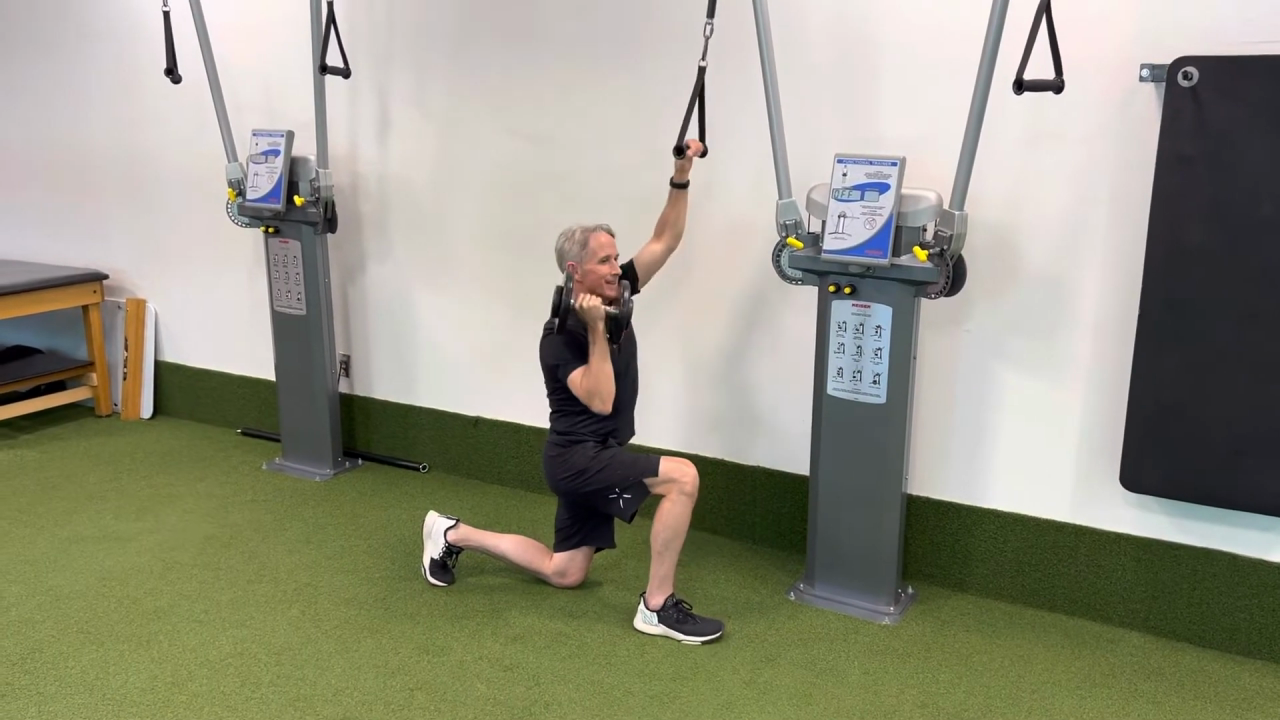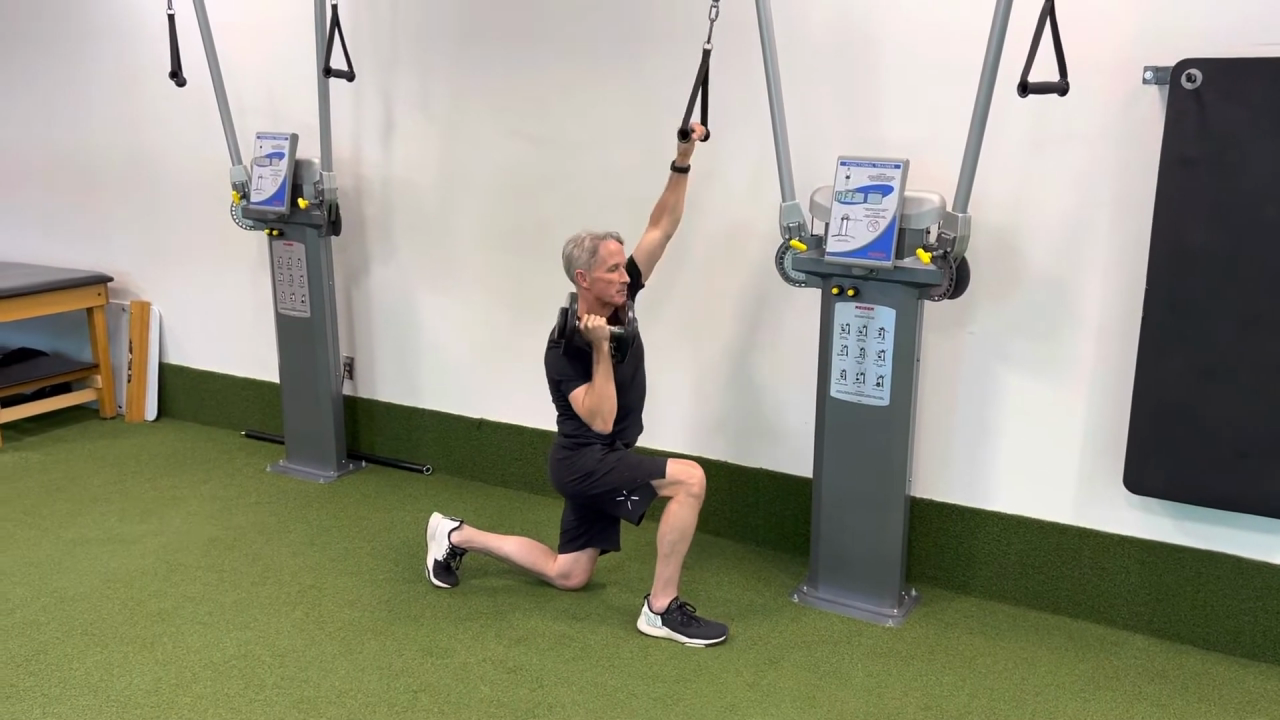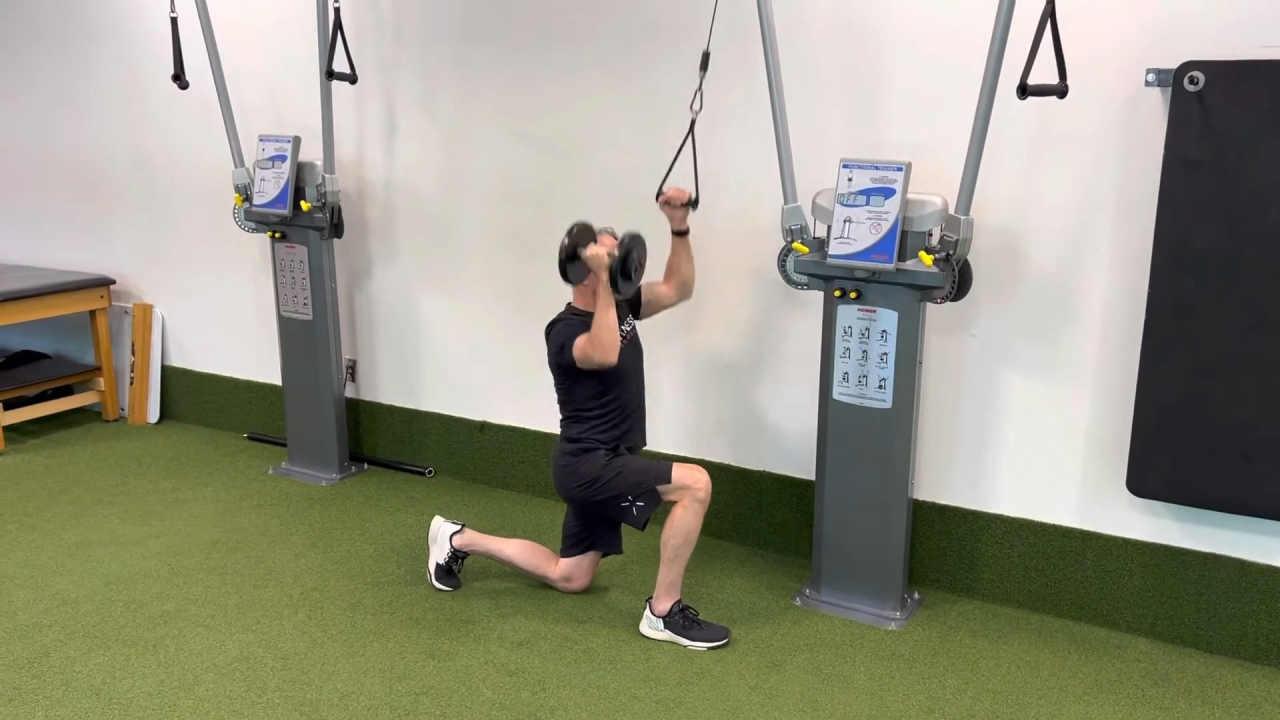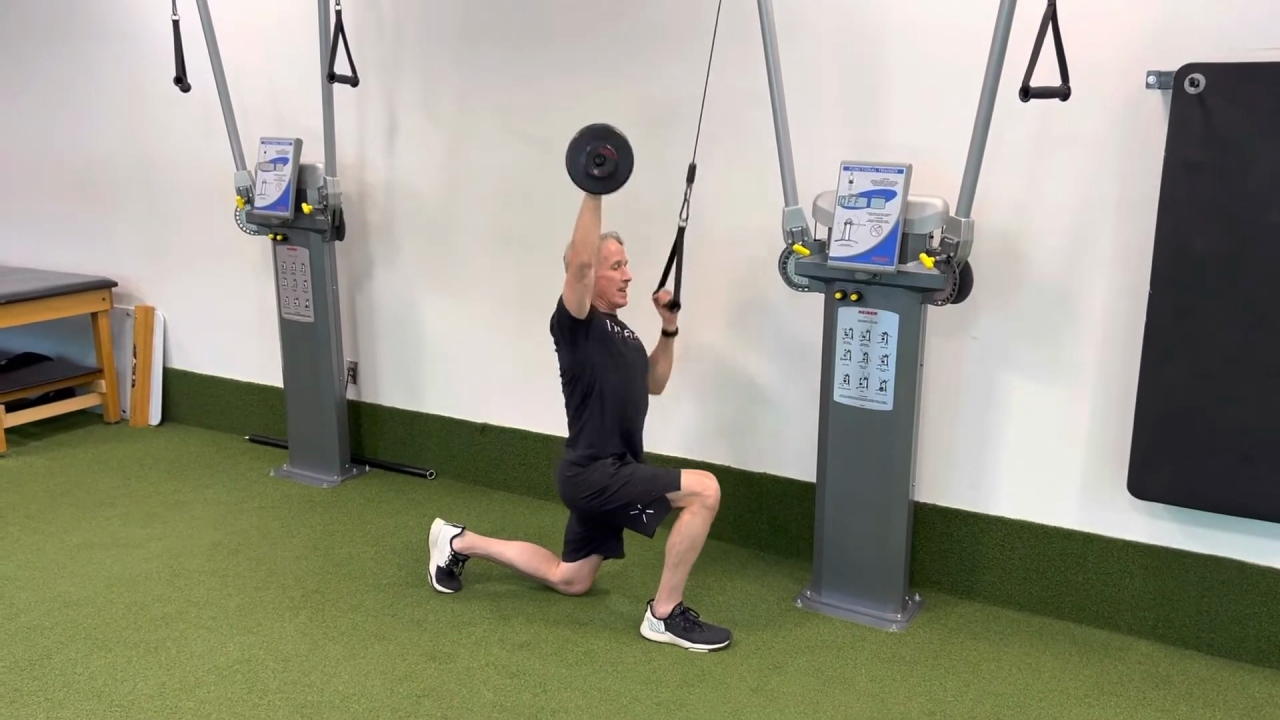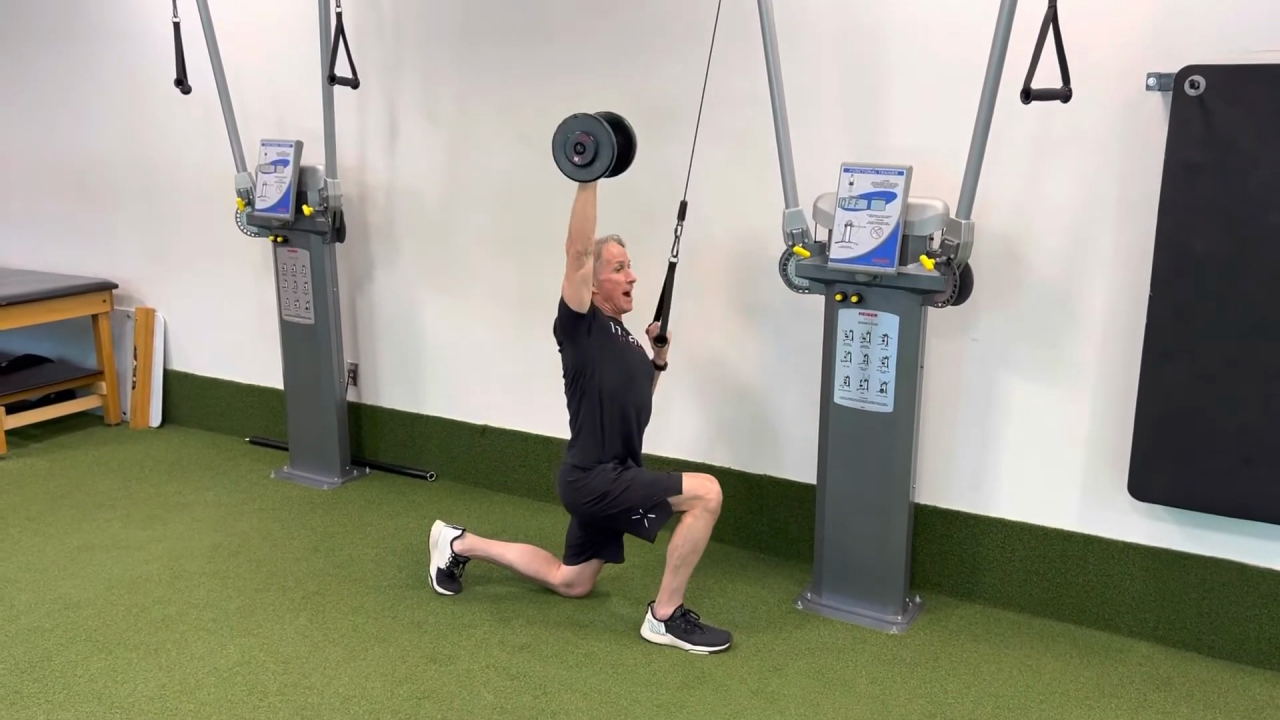
dt=0.4s
person 1, frame 1
left shoulder: (613, 295)
right shoulder: (560, 335)
left elbow: (666, 239)
right elbow: (601, 400)
left wrist: (681, 175)
right wrist: (596, 332)
left hip: (596, 457)
right hip: (578, 457)
left knee: (563, 572)
right knee: (683, 477)
left ankle: (452, 535)
right ankle: (658, 607)
person 1, frame 2
left shoulder: (619, 302)
right shoulder: (566, 348)
left elbow: (661, 226)
right elbow: (601, 421)
left wrist: (682, 159)
right wrist: (601, 350)
left hip: (602, 461)
right hip: (585, 460)
left knee: (567, 574)
right knee: (689, 479)
left ankle: (456, 536)
right ankle: (662, 609)
person 1, frame 3
left shoulder: (621, 306)
right shoulder: (564, 327)
left elbow: (679, 287)
right elbow: (605, 356)
left wrist: (679, 224)
right wrist: (599, 275)
left hip: (602, 464)
right hip: (589, 464)
left knee: (569, 576)
right knee: (694, 484)
left ankle: (457, 539)
right ankle: (664, 612)
person 1, frame 4
left shoulder: (618, 331)
right shoulder: (575, 323)
left elbow: (653, 384)
right elbow: (579, 262)
left wrist: (667, 328)
right wrist: (595, 192)
left hip: (606, 473)
right hip: (594, 474)
left knee: (569, 579)
right knee: (703, 490)
left ankle: (459, 542)
right ankle: (664, 614)
person 1, frame 5
left shoulder: (621, 336)
right shoulder: (580, 324)
right elbow: (578, 251)
left wrist: (659, 358)
right wrist: (588, 177)
left hip: (609, 476)
right hip: (595, 478)
left knee: (569, 582)
right knee: (705, 494)
left ankle: (459, 544)
right ankle: (666, 616)
